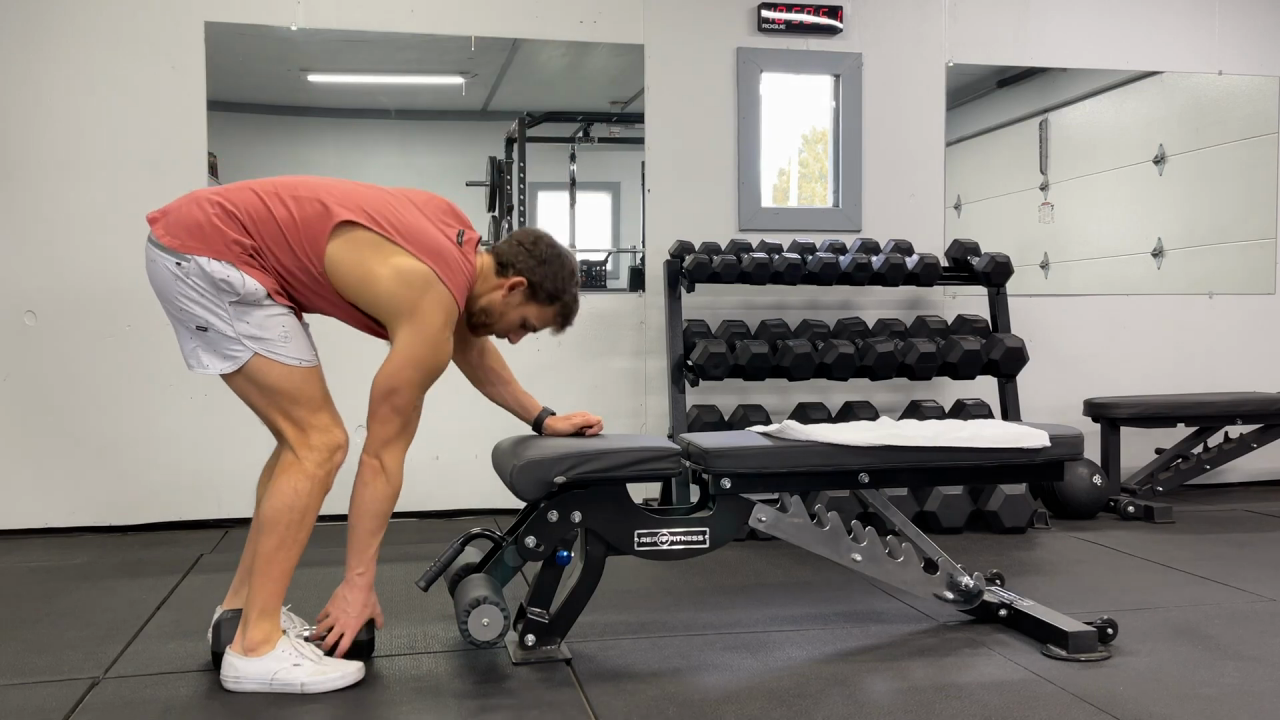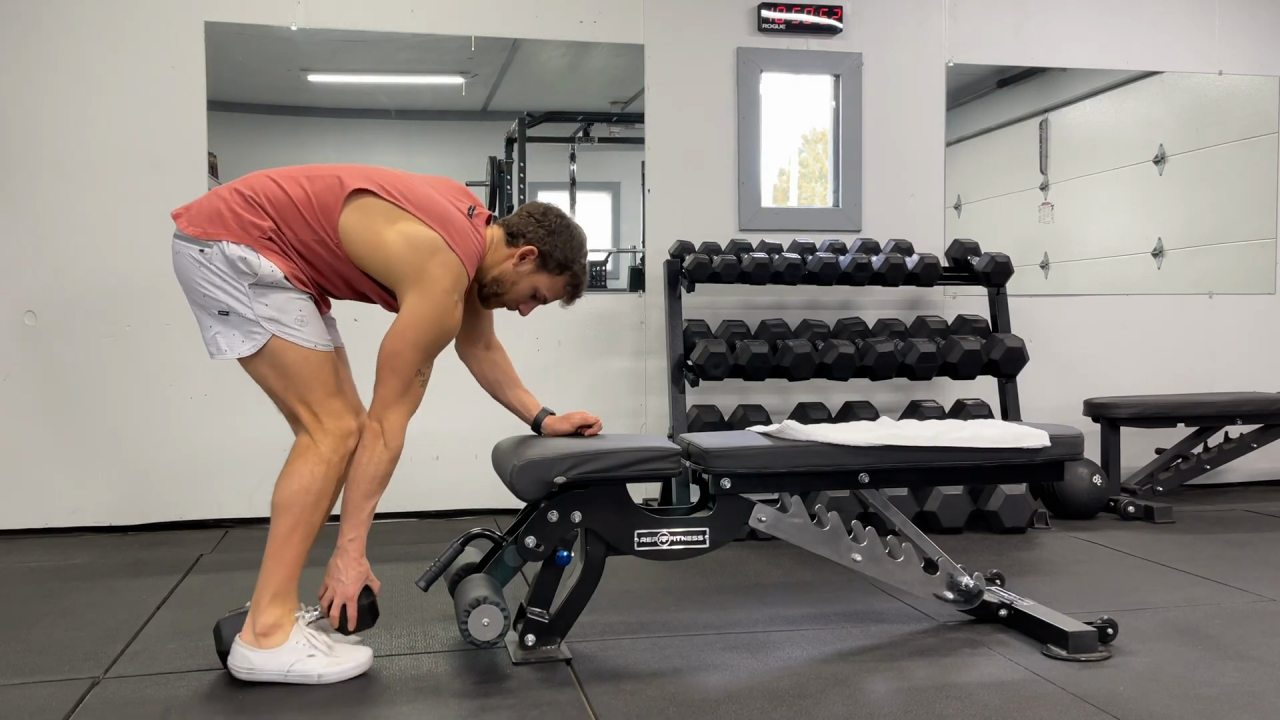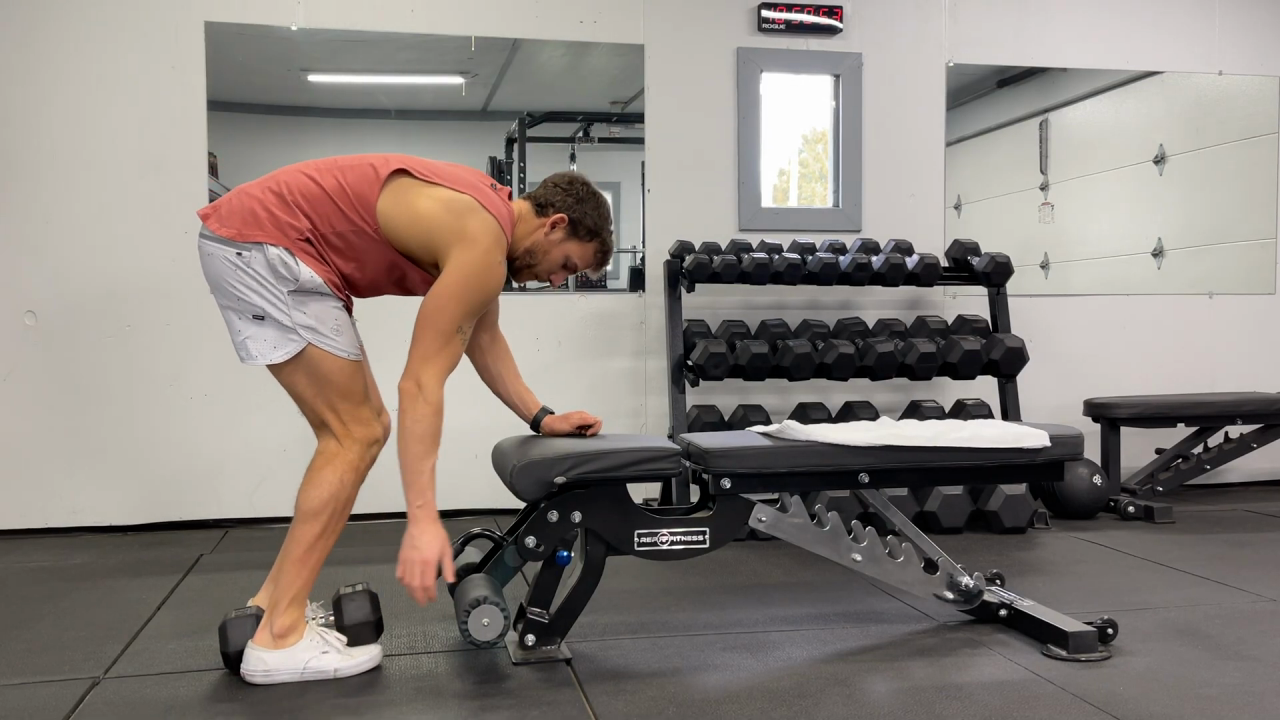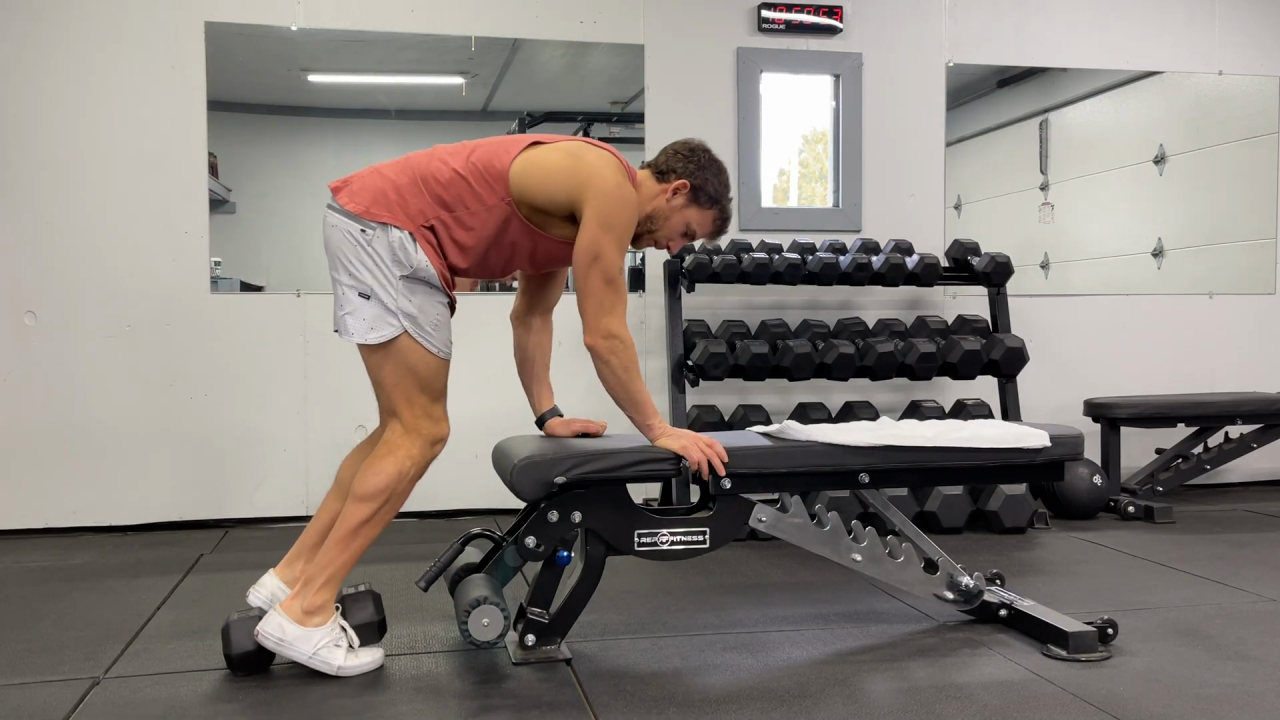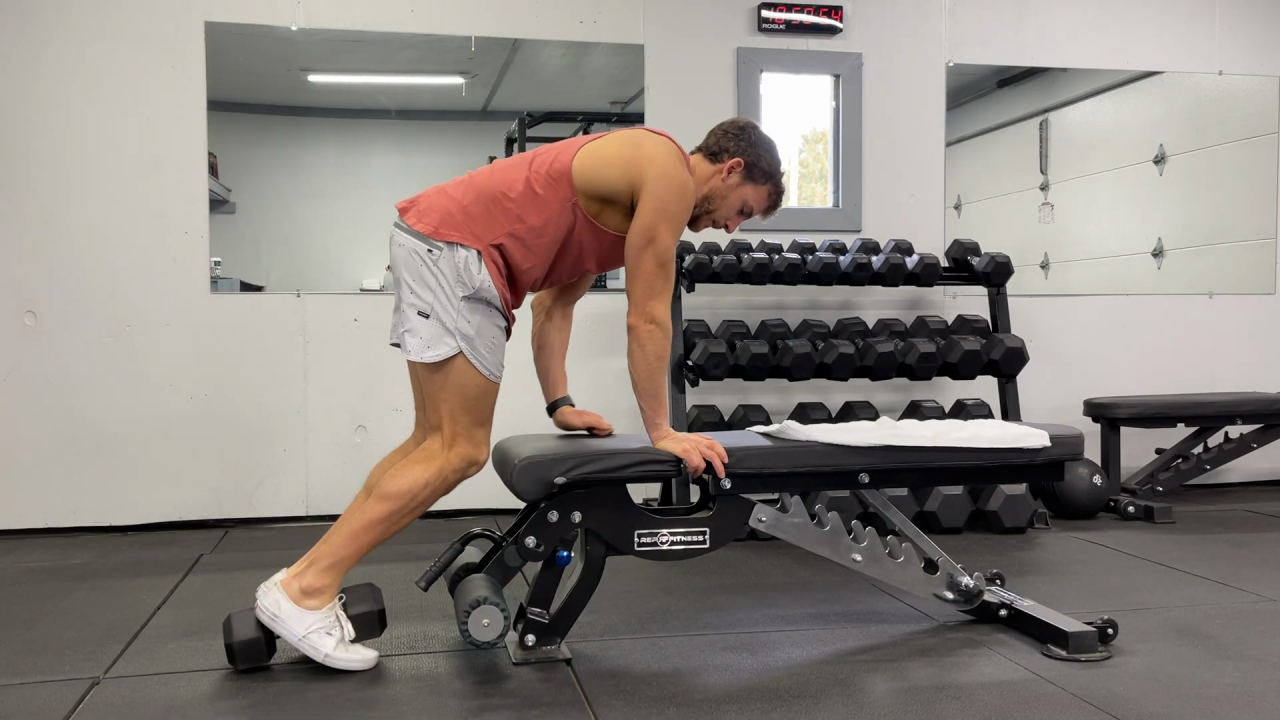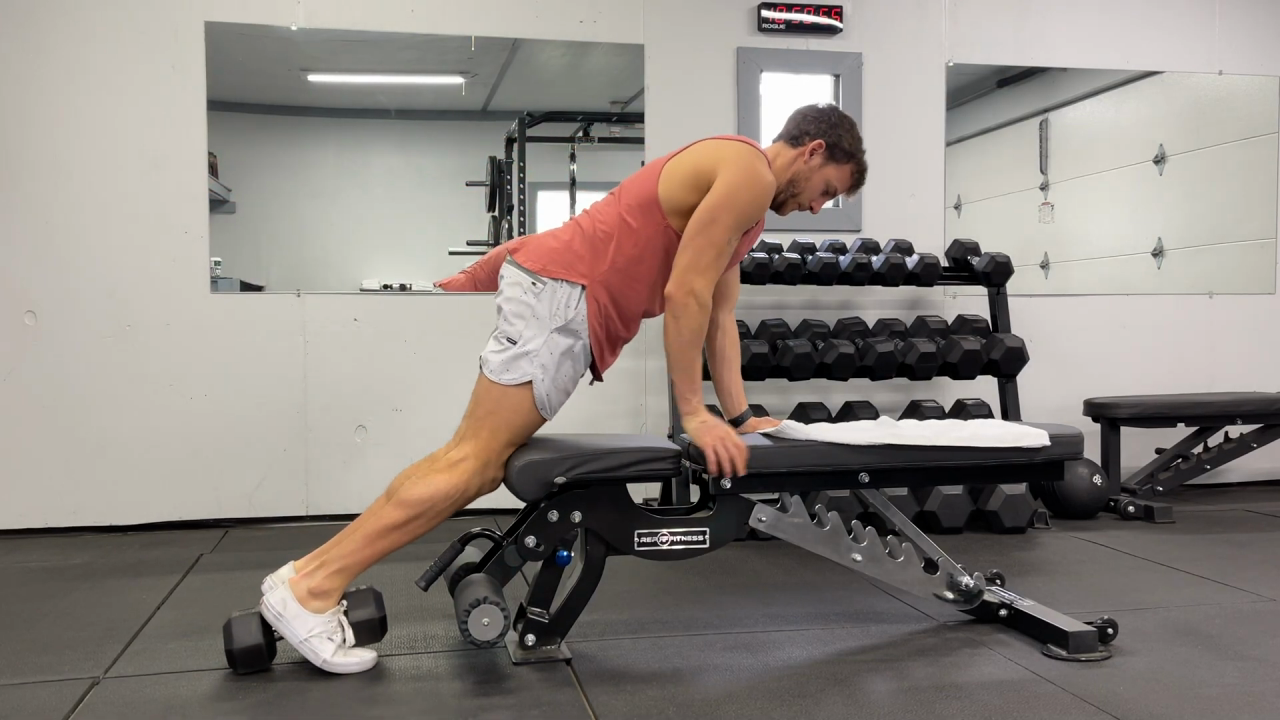
dt=0.7s
person 1, frame 1
left shoulder: (457, 242)
right shoulder: (431, 311)
left elbow: (472, 348)
right elbow: (382, 456)
left wrist: (542, 418)
right wrist: (358, 583)
left hip: (206, 245)
right hip: (206, 252)
left knee: (307, 436)
right knee: (318, 443)
left ankle: (242, 608)
right ankle: (255, 647)
person 1, frame 2
left shoulder: (471, 226)
right shoulder: (440, 280)
left elbow: (479, 346)
right elbow: (387, 423)
left wrist: (541, 418)
right wrist: (351, 552)
left hip: (252, 247)
right hip: (230, 242)
left knee: (343, 427)
right knee: (330, 432)
left ankle: (274, 606)
right ankle: (267, 634)
person 1, frame 3
left shoulder: (485, 214)
right shoulder: (483, 245)
left elbow: (483, 336)
right elbow: (420, 383)
left wrist: (541, 417)
right wrist: (423, 519)
left hip: (256, 241)
right hip: (262, 243)
left knee: (361, 428)
right knee: (356, 435)
left ankle: (275, 601)
right ankle: (279, 637)
person 1, frame 4
left shoulder: (580, 203)
right shoulder: (614, 190)
left elbow: (532, 317)
right elbow: (604, 335)
left wrist: (547, 415)
right wrist: (658, 430)
left hip: (373, 225)
right hip: (383, 226)
left knee: (405, 429)
right knee: (420, 433)
left ankle: (291, 578)
right ankle: (306, 615)
person 1, frame 5
left shoulder: (638, 182)
right shoulder: (669, 174)
left elbow: (552, 306)
right elbow: (648, 317)
left wrist: (560, 403)
right wrist: (660, 430)
left hip: (440, 245)
right hip: (453, 248)
left knee: (437, 443)
right knee: (458, 450)
left ankle: (302, 580)
right ankle: (305, 594)
person 1, frame 6
left shoulder: (738, 187)
right shoulder: (749, 173)
left elbow: (719, 315)
right elbow: (686, 293)
left wrist: (741, 417)
right wrist: (692, 413)
left hip: (558, 290)
right hip: (561, 292)
left knee: (478, 463)
right knee: (476, 462)
left ankle: (313, 575)
right ankle: (310, 590)
